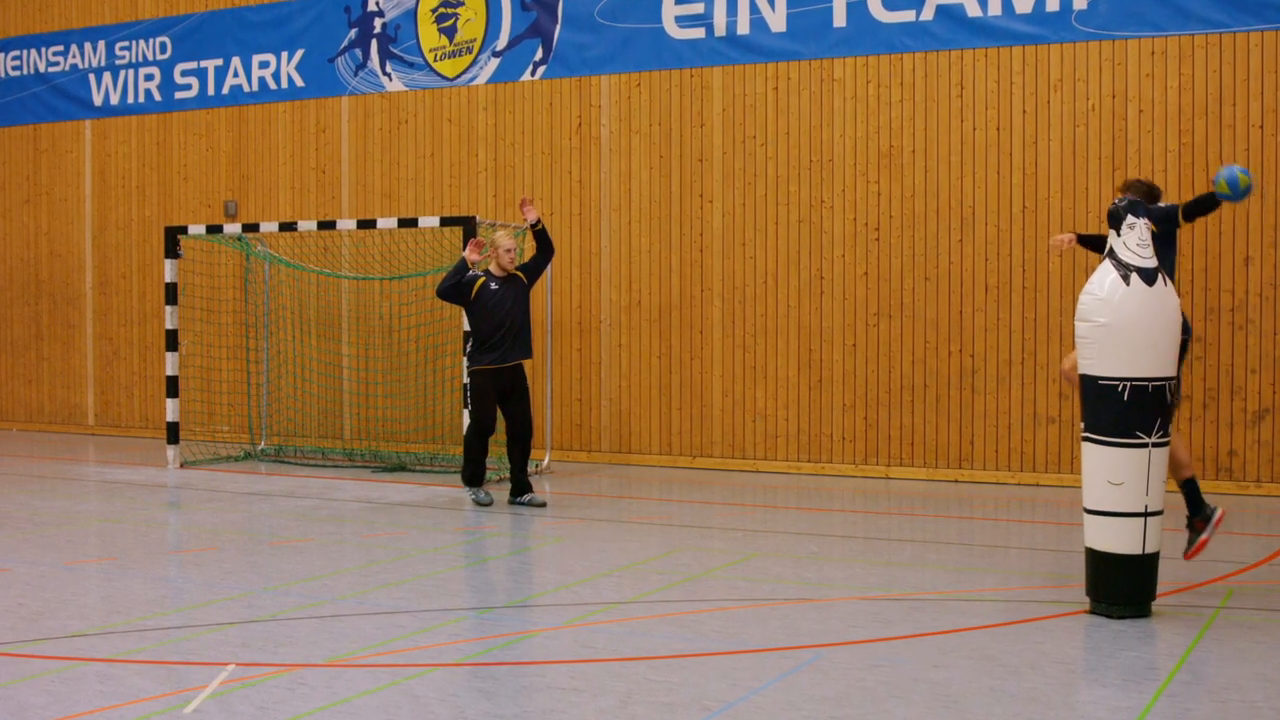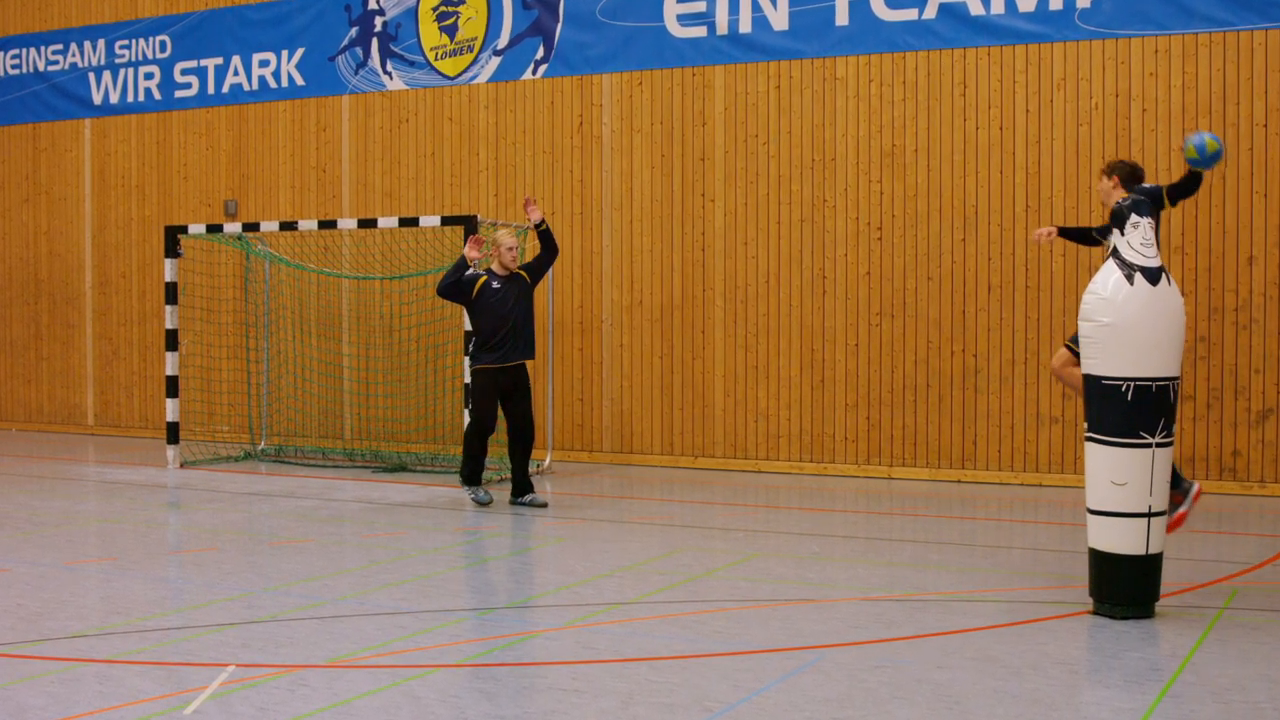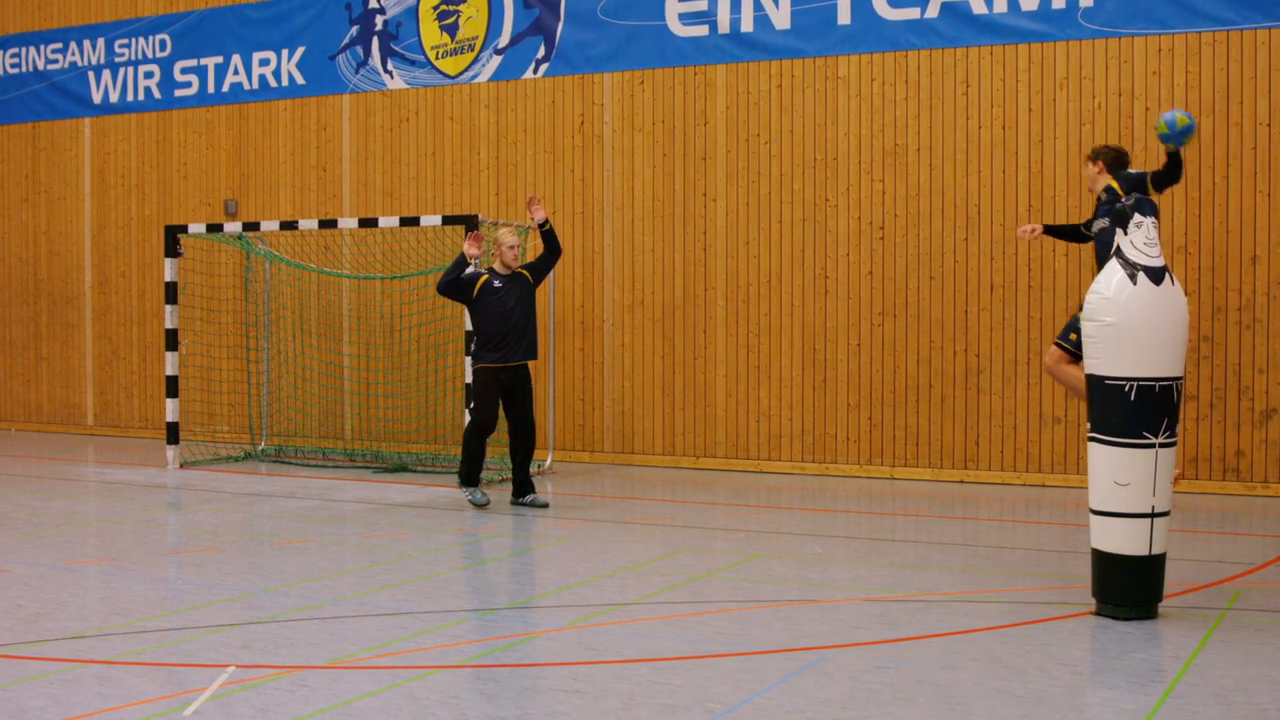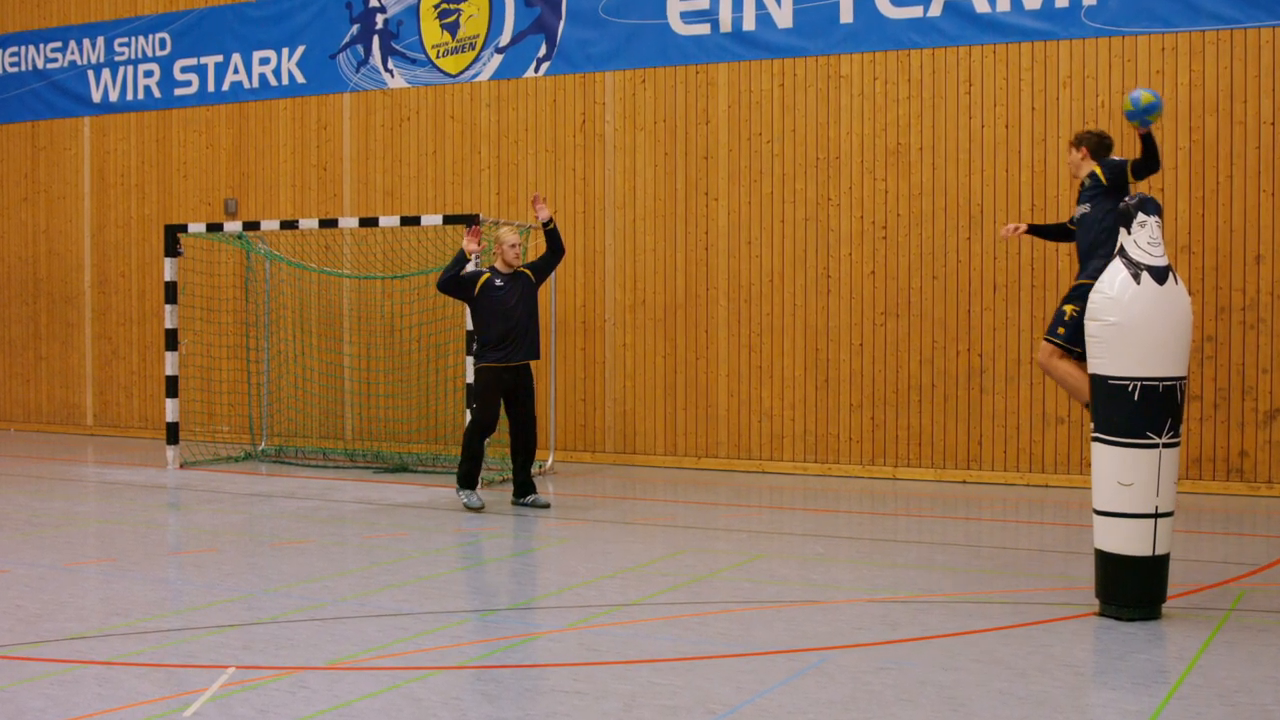
dt=0.3s
person 1, frame 1
left shoulder: (1154, 217)
left elbow: (1197, 209)
right elbow: (1112, 246)
left wrist: (1218, 196)
right wrist: (1078, 238)
left knee: (1073, 367)
right ankle: (1199, 513)
person 1, frame 2
left shoulder: (1139, 198)
left elbow: (1182, 190)
right elbow: (1095, 236)
left wrist: (1195, 170)
right wrist: (1059, 231)
left knee: (1063, 364)
right ankle: (1177, 485)
person 1, frame 3
left shoulder: (1121, 183)
right shoulder: (1104, 212)
left elbow: (1165, 179)
right elbow: (1084, 231)
left wrist: (1174, 156)
right wrist: (1044, 228)
left knee: (1055, 360)
person 1, frame 4
left shoulder: (1105, 170)
right shoulder: (1087, 188)
left elbow: (1148, 167)
right elbow: (1070, 231)
left wrist: (1145, 133)
right wrist: (1029, 228)
left hip: (1098, 283)
right hip: (1095, 283)
left knee: (1049, 355)
right knee: (1082, 372)
person 2, frame 1
left shoulder: (521, 278)
right shoulder: (476, 283)
left elbow: (546, 252)
right elbow: (443, 291)
left wrist: (535, 223)
right wrist: (466, 261)
left hip: (514, 368)
right hip: (483, 368)
left knee: (522, 428)
right knee: (482, 424)
left ankle: (520, 489)
right ankle: (473, 481)
person 2, frame 2
left shoulder: (524, 278)
right shoulder: (477, 282)
left elbow: (550, 252)
right elbow: (443, 289)
left wrist: (539, 223)
right wrist: (465, 260)
left hip: (517, 367)
right hip: (485, 368)
left knee: (523, 428)
right knee: (482, 423)
left ankle: (521, 490)
right ankle: (471, 479)
person 2, frame 3
left shoulder: (526, 277)
right shoulder: (479, 281)
left elbow: (553, 253)
right elbow: (444, 287)
left wrist: (543, 223)
right wrist: (465, 258)
left hip: (519, 367)
right hip: (487, 367)
left knee: (524, 429)
right knee: (483, 422)
left ankle: (523, 490)
right ankle: (469, 481)
person 2, frame 4
left shoulder: (528, 277)
right shoulder: (480, 279)
left elbow: (557, 253)
right elbow: (444, 284)
left wrist: (547, 222)
right wrist: (465, 253)
left hip: (521, 367)
right hip: (489, 366)
left knee: (525, 429)
right knee: (483, 422)
left ankle: (523, 490)
right ankle: (466, 484)
